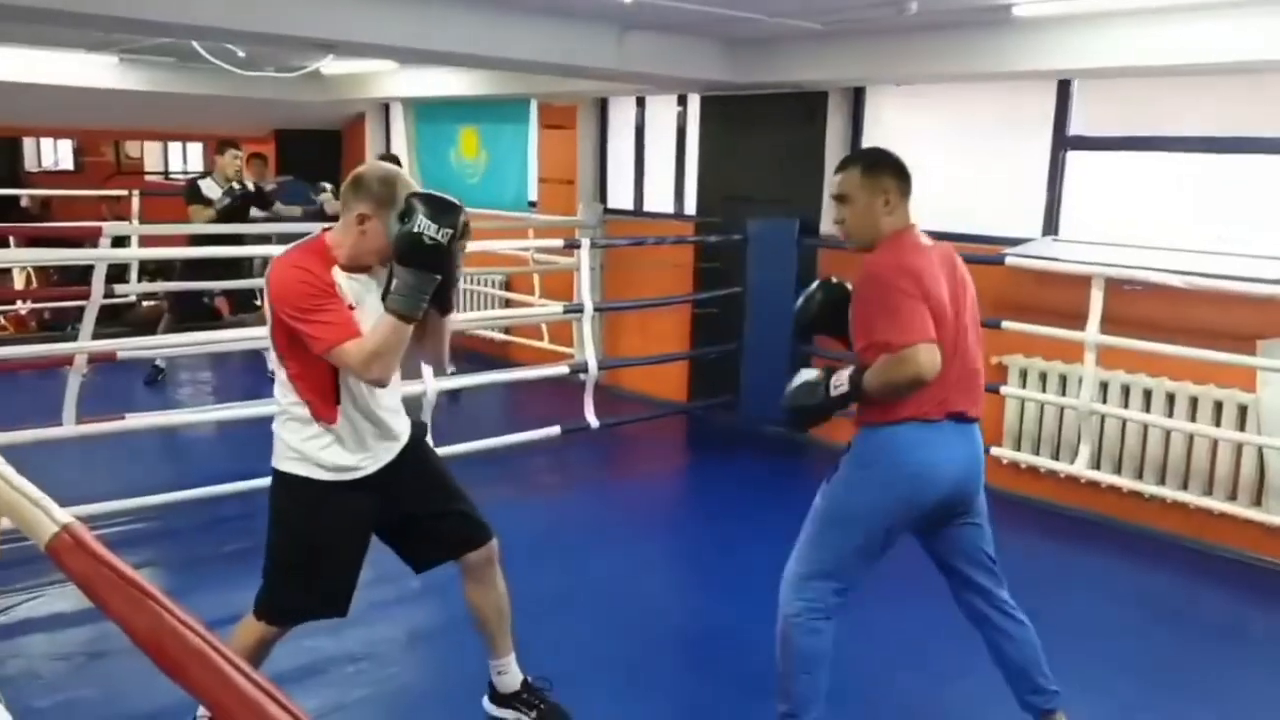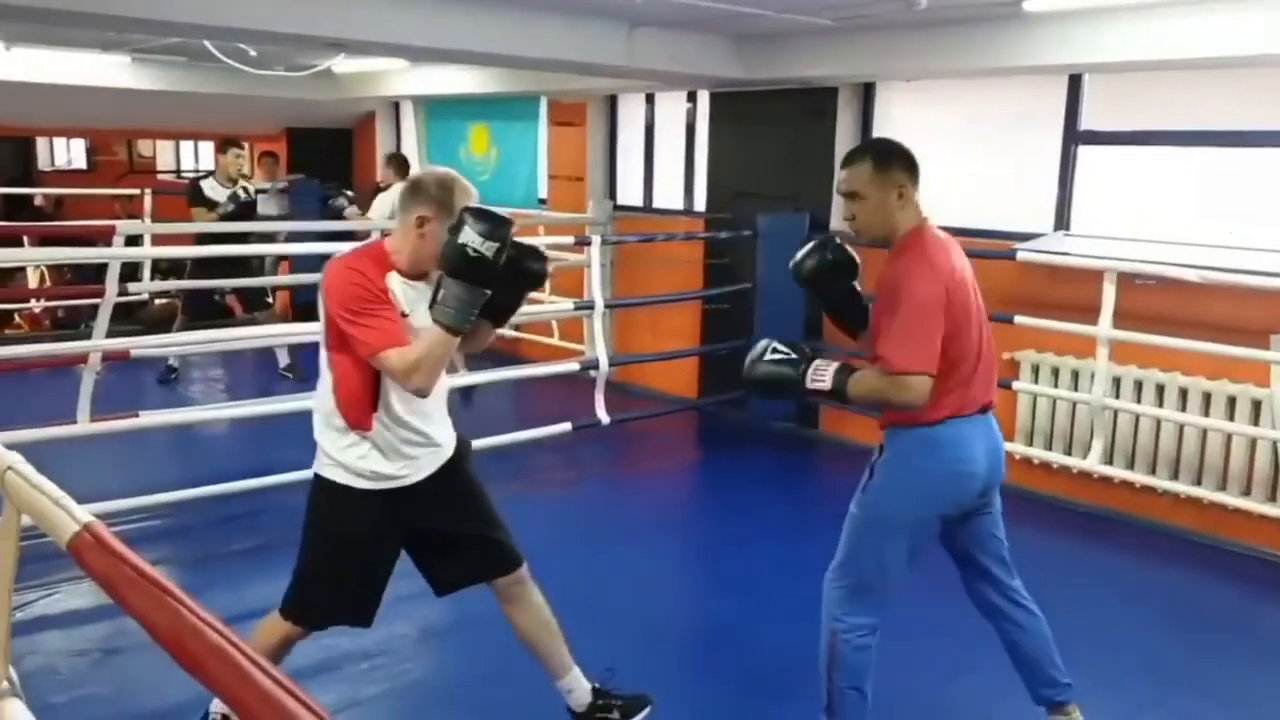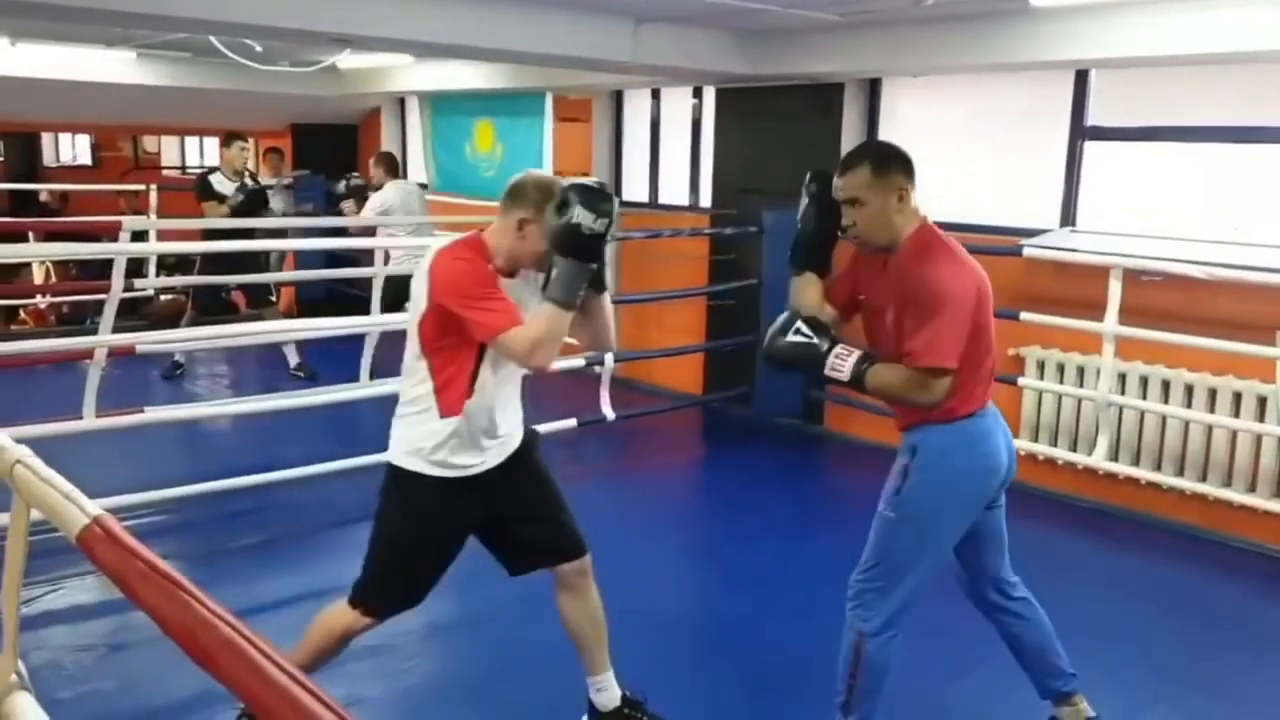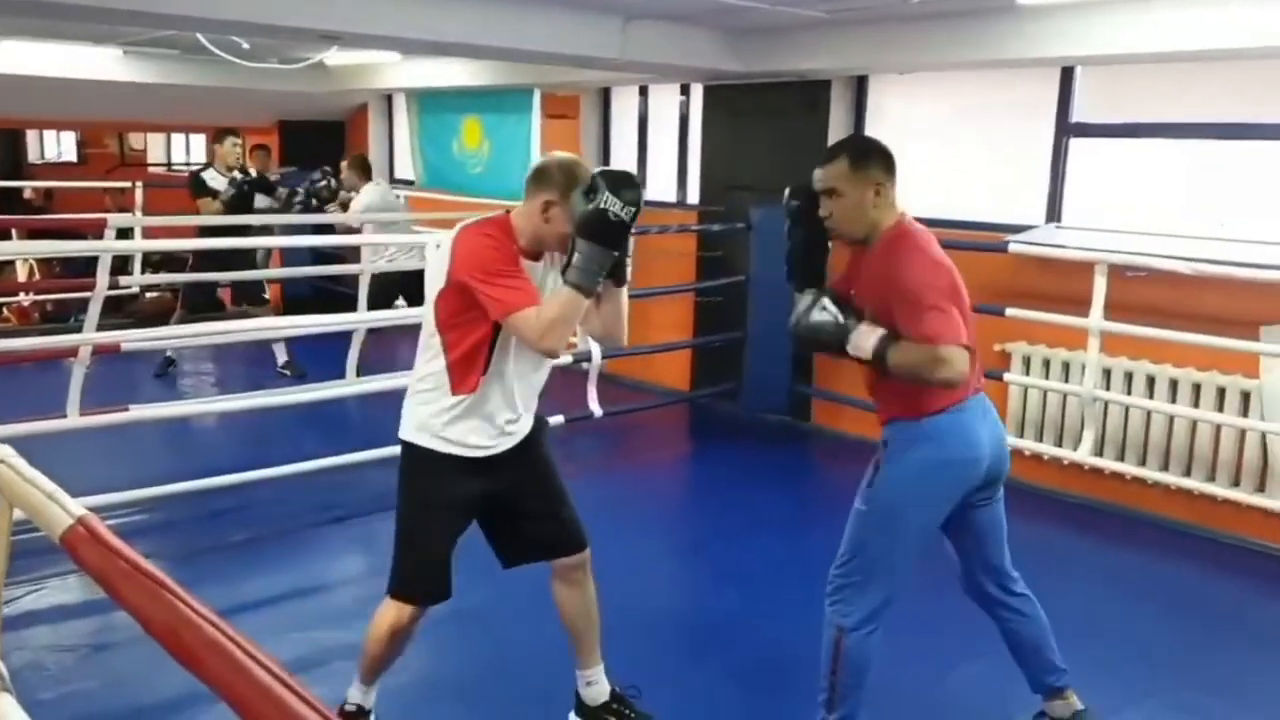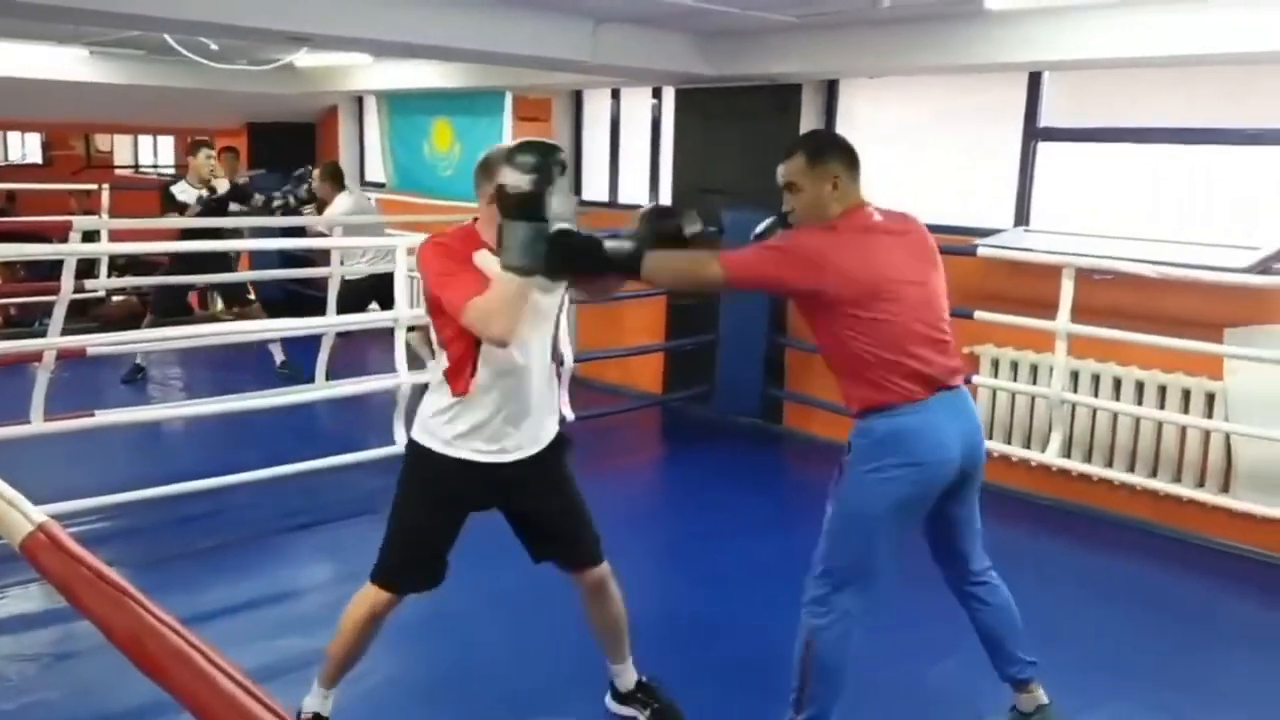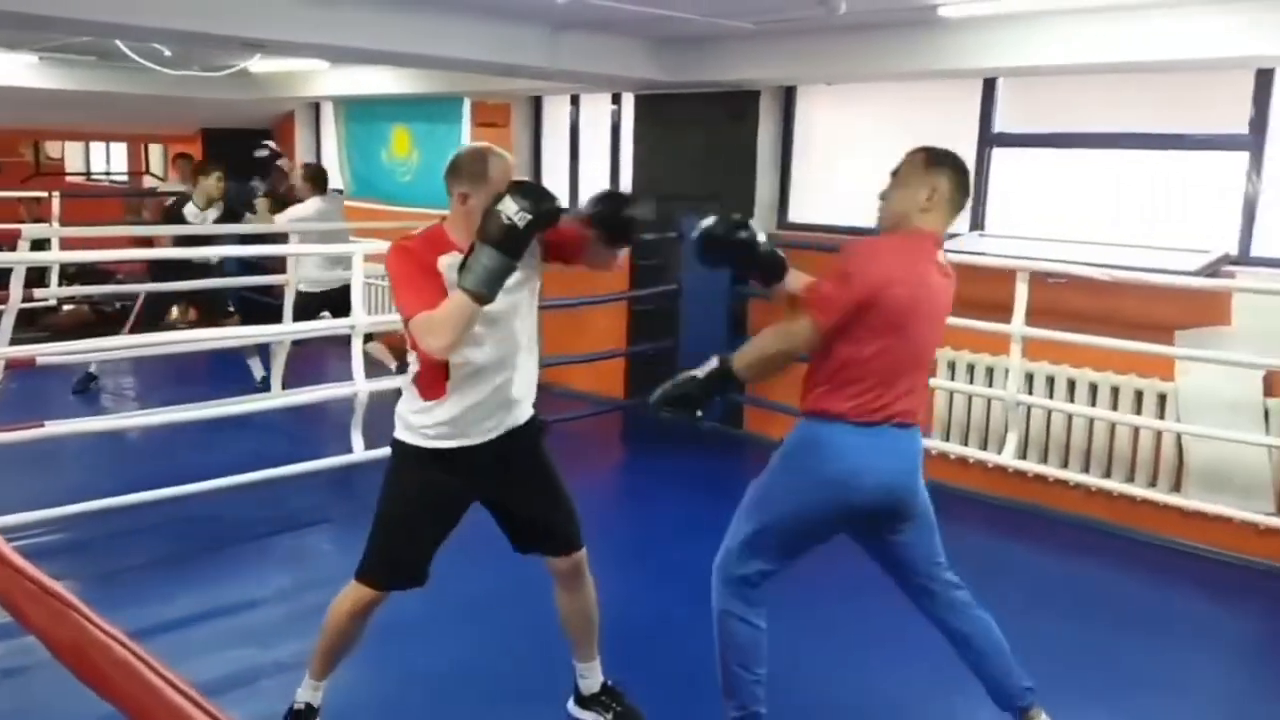
dt=0.2s
person 1, frame 1
left shoulder: (885, 268)
right shoulder: (947, 260)
left elbow: (918, 365)
left wrist: (839, 384)
right wrist: (846, 327)
left hip: (896, 452)
right hip: (960, 449)
left knee: (807, 590)
right knee: (986, 596)
person 1, frame 2
left shoulder: (914, 270)
right shoulder: (936, 251)
left elbow: (907, 387)
left wrist: (810, 374)
right wrist: (840, 293)
left hip: (926, 452)
right hip: (975, 444)
left knee: (849, 602)
right knee: (999, 589)
person 1, frame 3
left shoulder: (941, 272)
right shoulder: (874, 255)
left elbow: (925, 386)
right elbow: (810, 317)
left wrist: (825, 358)
right wrist: (810, 245)
left hip: (949, 449)
right hip: (978, 442)
left knee: (873, 600)
right knee: (996, 587)
person 1, frame 4
left shoulder: (913, 261)
right shoulder: (879, 247)
left elbow: (948, 367)
right elbow: (847, 307)
left wrist: (854, 338)
left hip: (932, 443)
right hip: (974, 435)
left knee: (852, 594)
right knee: (994, 581)
person 1, frame 5
left shoulder: (817, 247)
right shoulder: (911, 233)
left elbow: (704, 273)
left wrist: (601, 254)
left hip: (902, 439)
right hip: (960, 419)
left knee: (833, 597)
right knee: (970, 572)
person 1, frame 6
left shoulder: (871, 255)
right shoulder: (939, 274)
left elbow: (794, 337)
left wrist: (709, 375)
right wrist: (761, 258)
left hip: (828, 451)
right hip: (900, 459)
left knee: (736, 580)
right knee: (945, 598)
person 2, frame 1
left shoulder: (386, 262)
right shoulder: (297, 273)
left elbow: (426, 349)
right elbow: (370, 369)
left wrist: (436, 280)
right wrist: (414, 276)
left hip: (394, 447)
right hip: (320, 472)
left knee: (478, 552)
right knee: (274, 619)
person 2, frame 2
left shoulder: (442, 271)
right shoulder: (352, 276)
left elbow: (466, 337)
right elbow: (417, 378)
left wrist: (504, 291)
right wrist: (464, 291)
left hip: (434, 463)
right hip: (359, 481)
left knee: (511, 580)
right knee: (299, 619)
person 2, frame 3
left shoulder: (531, 266)
right shoulder: (458, 266)
left elbow: (599, 339)
right elbow: (535, 354)
left wrist: (588, 262)
right wrist: (568, 263)
left hip: (502, 451)
right hip: (431, 465)
left knee: (574, 568)
right knee: (367, 610)
person 2, frame 4
left shoulder: (552, 252)
right shoulder: (480, 243)
left elbow: (613, 334)
right elbow: (547, 338)
left wrist: (609, 256)
right wrist: (595, 249)
left hip: (511, 436)
right hip: (442, 445)
left knee: (571, 562)
right knee: (410, 602)
person 2, frame 5
right shoulder: (446, 249)
right elbow: (496, 326)
left hip: (532, 444)
right hip: (450, 449)
left knee: (594, 575)
right knee: (386, 592)
person 2, frame 6
left shoulder: (528, 235)
right shoulder: (412, 254)
left elbow: (605, 256)
right elbow: (437, 342)
left wrist: (613, 224)
right wrist: (491, 256)
left hip: (510, 431)
right hip: (432, 444)
left knee: (571, 561)
right knee: (372, 587)
person 3, frame 1
left shoulder: (253, 189)
right shoulder: (196, 185)
left elbow: (282, 211)
right elbow: (197, 220)
left wrist: (315, 209)
right wrist: (224, 200)
left hip: (233, 261)
right hip: (198, 262)
left knee: (253, 313)
right knee: (174, 312)
right ankle: (159, 364)
person 3, frame 2
left shoulder: (248, 190)
right shoulder: (200, 186)
right elbow: (200, 222)
right wrist: (227, 206)
left hip: (240, 259)
right hip: (207, 260)
left knee: (266, 309)
right knee: (187, 313)
left ankle: (284, 363)
right ankle: (173, 363)
person 3, frame 3
left shoulder: (253, 182)
right shoulder: (207, 180)
left elbow: (265, 215)
right elbow: (212, 216)
right wrist: (238, 197)
left hip: (247, 255)
right hip: (215, 256)
left knee: (270, 307)
right knee: (196, 309)
left ankle: (295, 362)
right ankle: (178, 359)
person 3, frame 4
left shoulder: (249, 176)
right shoulder: (200, 177)
left elbow: (282, 195)
right elbow: (209, 212)
right wrist: (231, 190)
left hip: (240, 252)
right hip: (208, 252)
left knee: (262, 305)
right knee: (186, 306)
left ankle: (284, 360)
right ankle: (169, 356)
person 3, frame 5
left shoulder: (226, 187)
right shoulder: (172, 191)
left elbow: (260, 202)
right wrist: (197, 207)
left hip: (218, 260)
right hip: (184, 260)
left knee: (251, 308)
right knee: (156, 312)
left ankle: (280, 359)
right ankle: (139, 363)
person 3, frame 6
left shoulder: (220, 208)
right shoulder: (178, 208)
left elbow: (258, 222)
right wrist: (202, 257)
left hip: (199, 275)
right hip: (165, 276)
left knee: (230, 321)
right knee: (134, 330)
left ankle: (260, 374)
right ankle: (92, 373)
